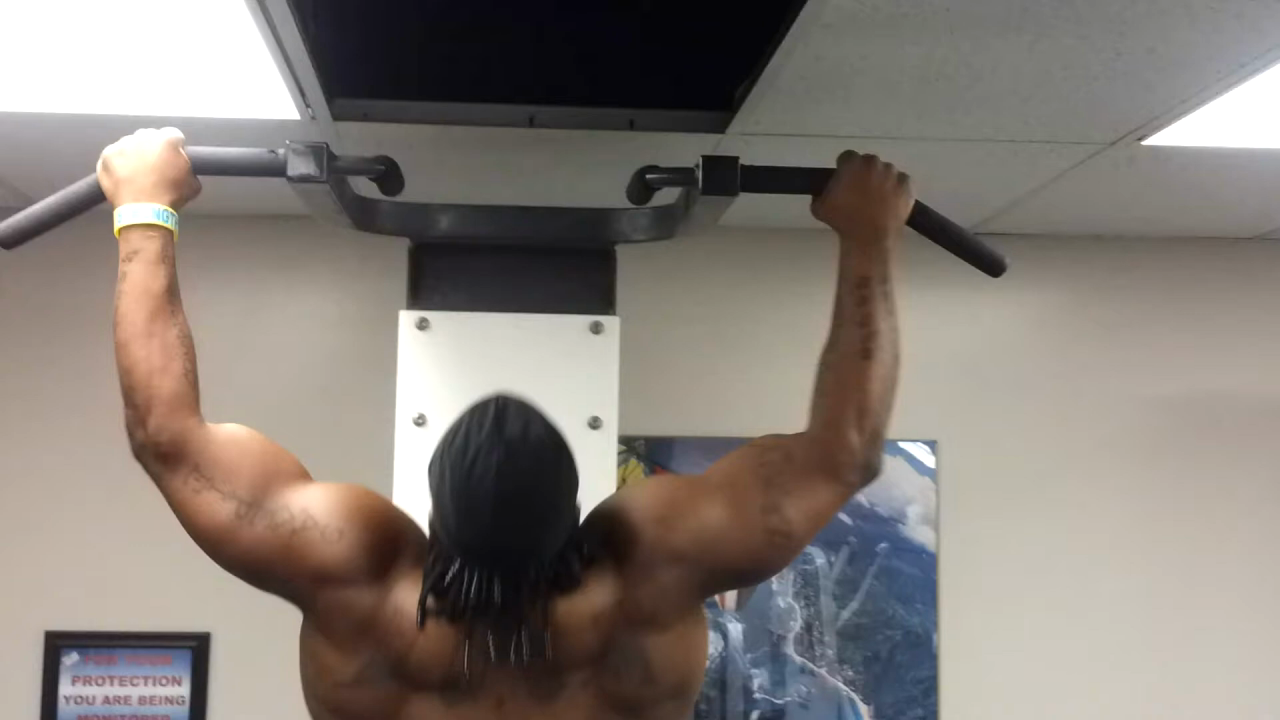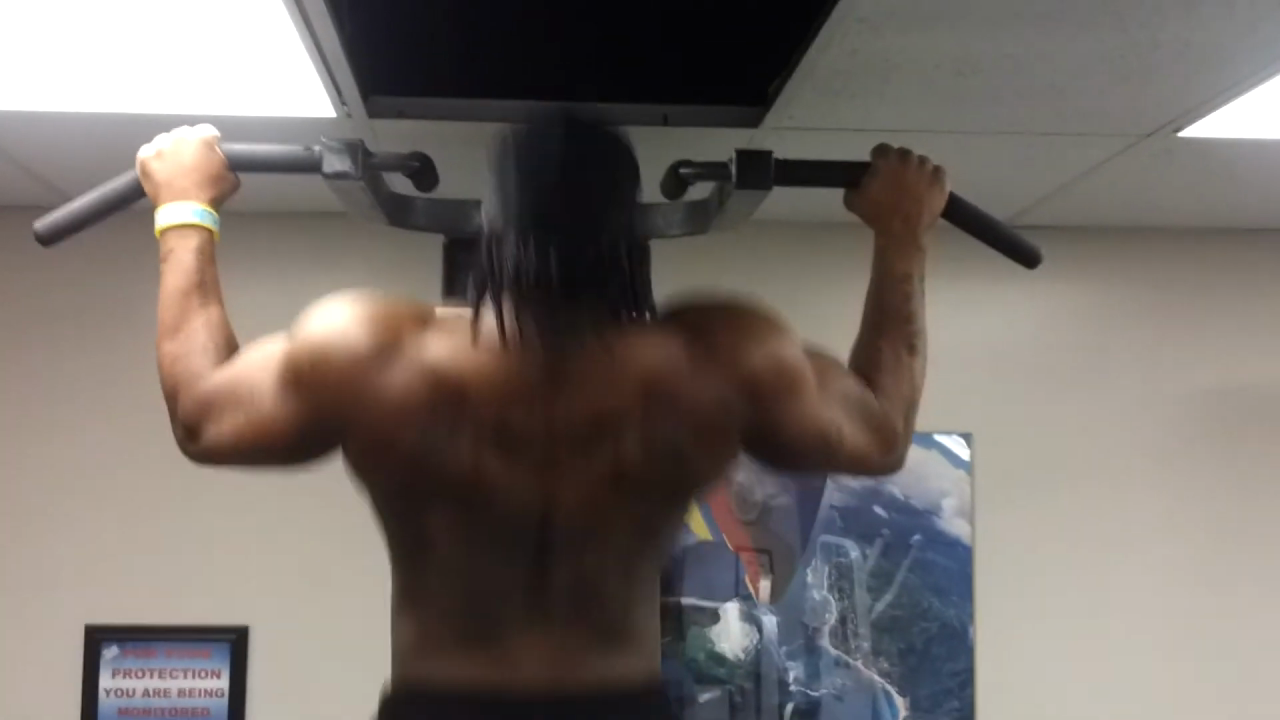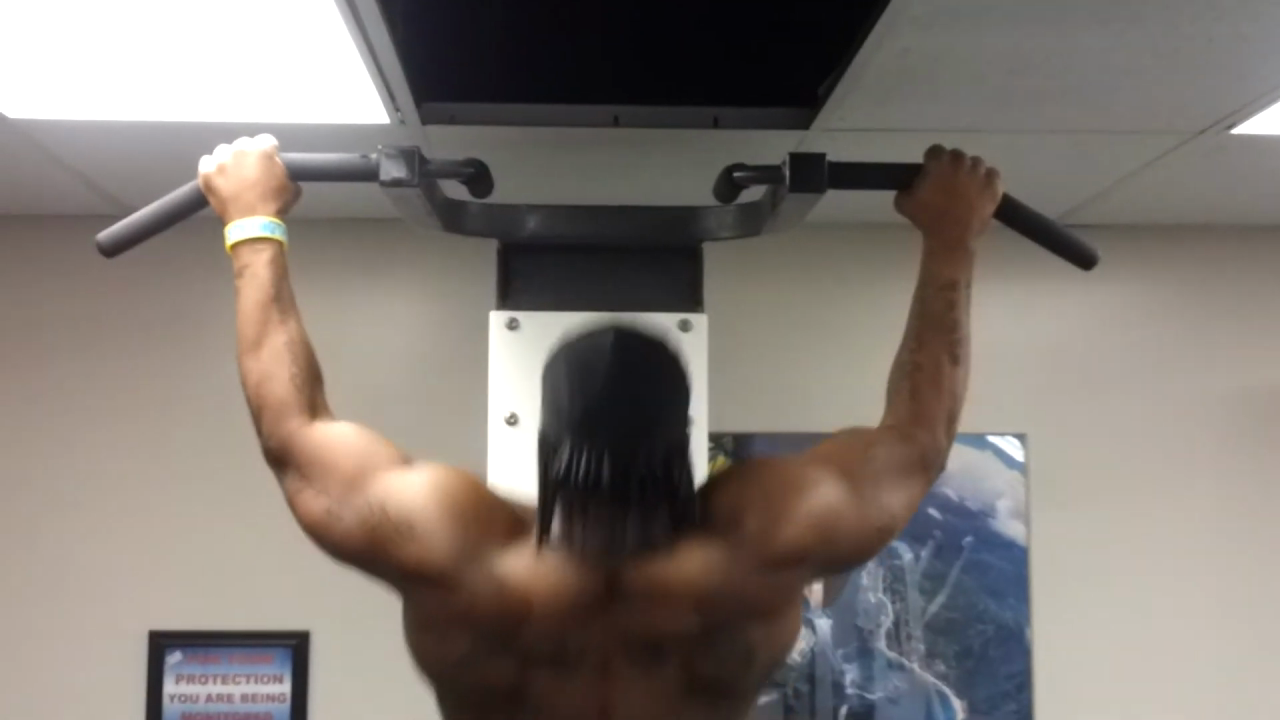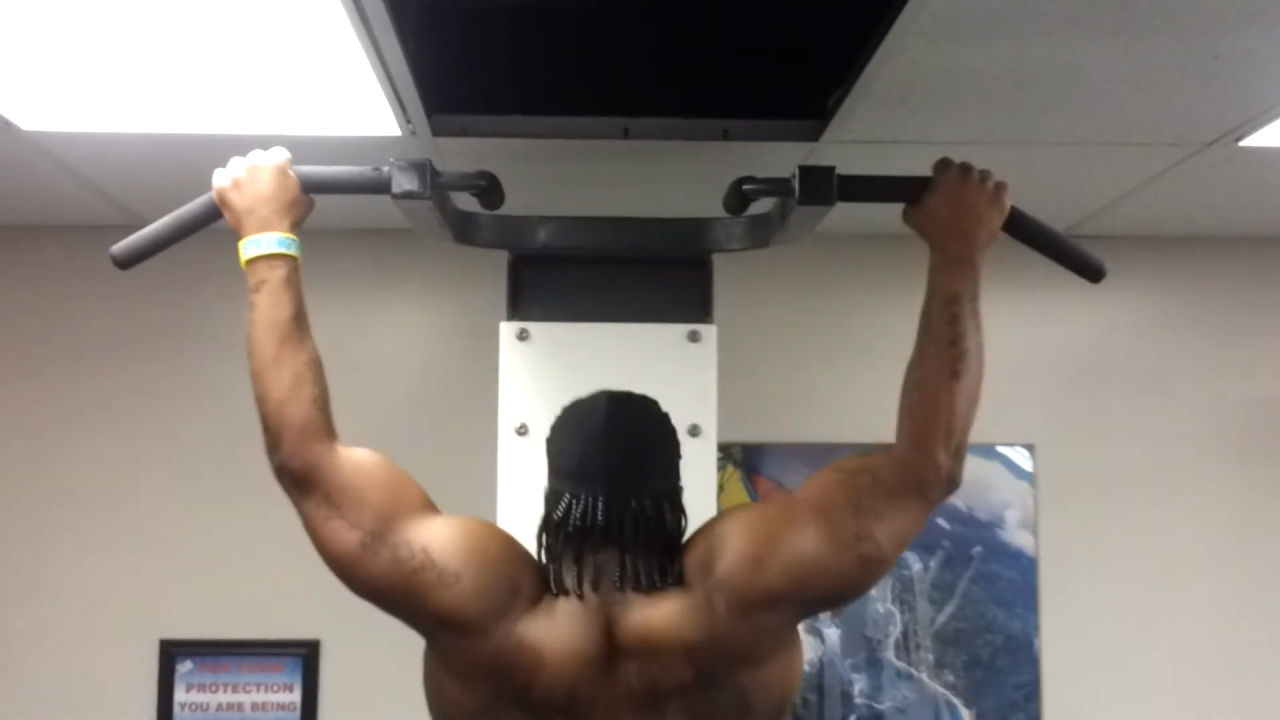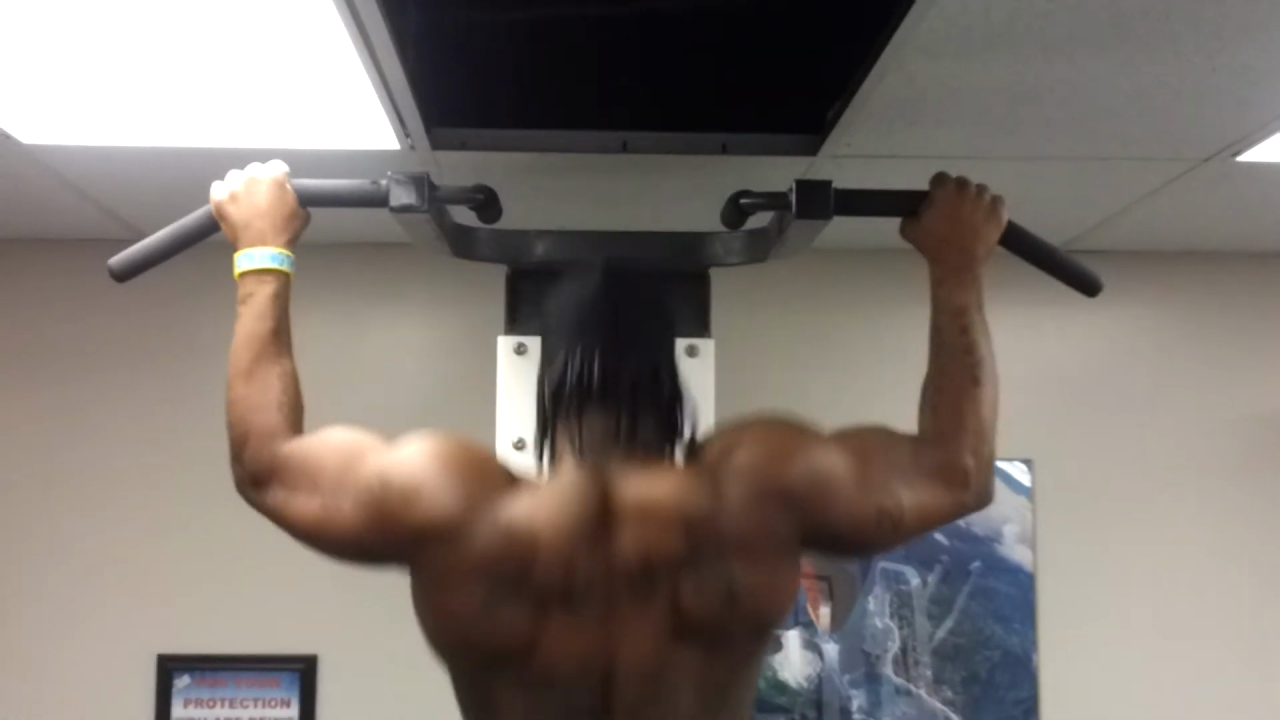
dt=1s
person 1, frame 1
left shoulder: (353, 584)
right shoulder: (651, 585)
left elbow: (165, 432)
right elbow: (845, 450)
left wrist: (144, 214)
right wrist: (866, 240)
person 1, frame 2
left shoulder: (372, 354)
right shoulder: (720, 360)
left elbow: (199, 414)
right elbow: (881, 434)
left wrist: (184, 210)
right wrist: (901, 237)
person 1, frame 3
left shoulder: (457, 556)
right shoulder: (751, 558)
left elbow: (289, 431)
right elbow: (920, 444)
left wrist: (255, 227)
right wrist: (950, 243)
person 1, frame 4
left shoulder: (480, 612)
right shoulder: (739, 605)
left elbow: (305, 455)
right elbow: (927, 464)
left wrist: (270, 242)
right wrist: (955, 255)
person 1, frame 5
left shoulder: (454, 513)
right shoulder: (755, 498)
left elbow: (264, 463)
right elbow: (958, 471)
left wrist: (262, 255)
right wrist: (956, 267)
